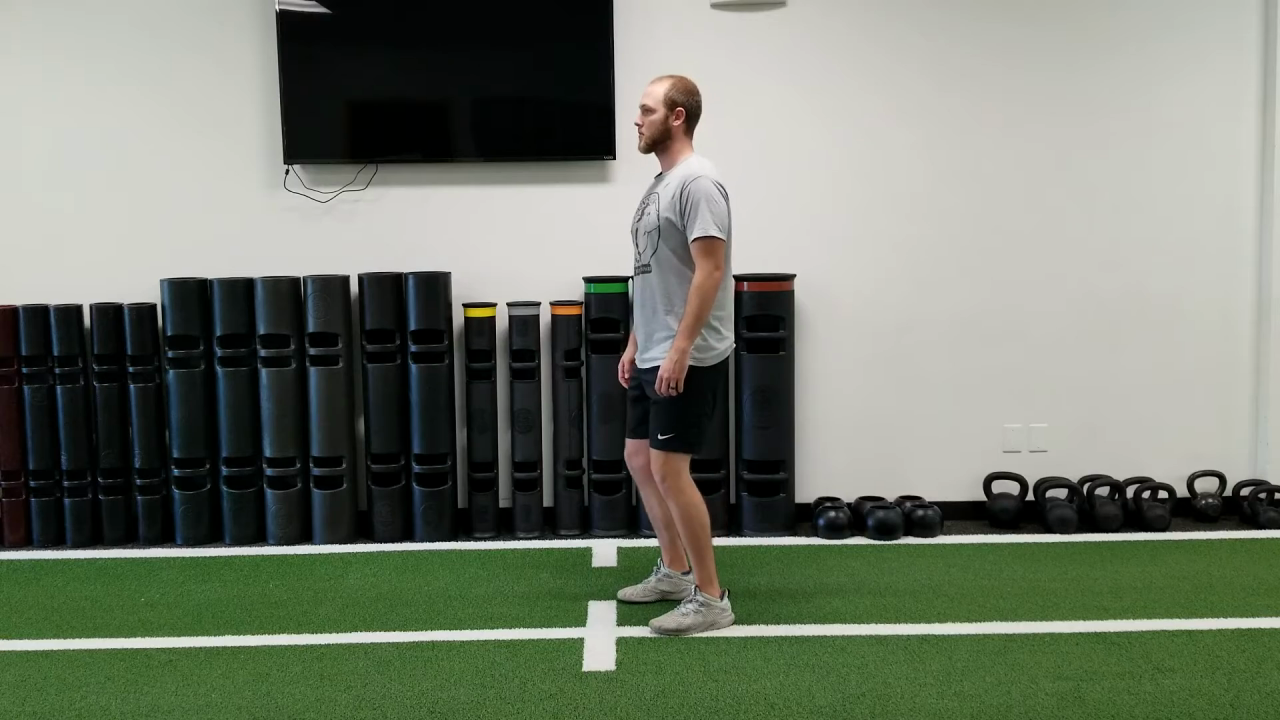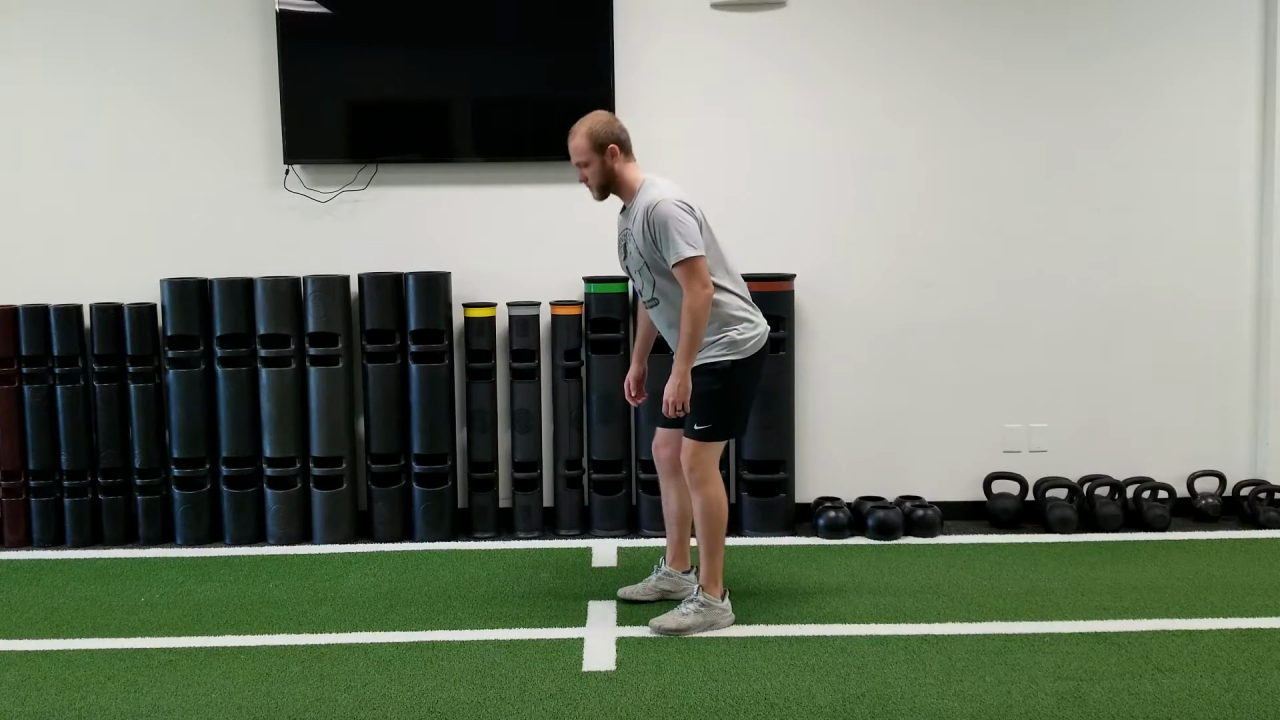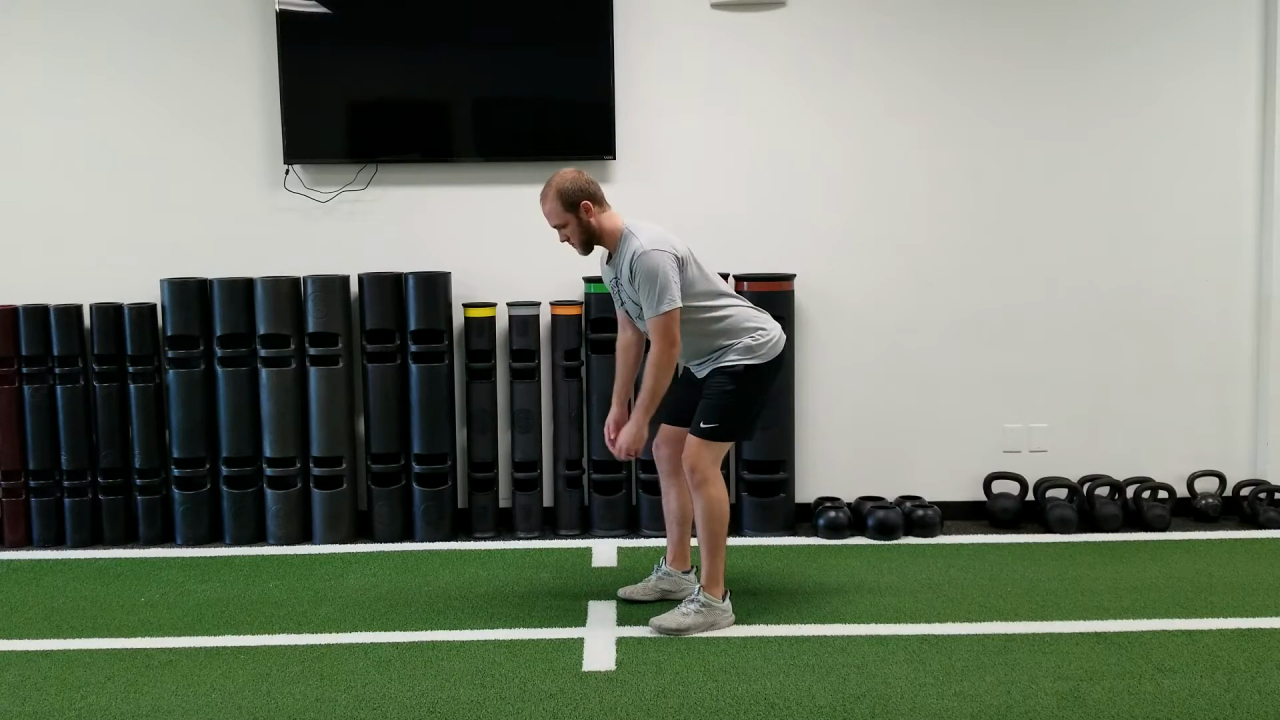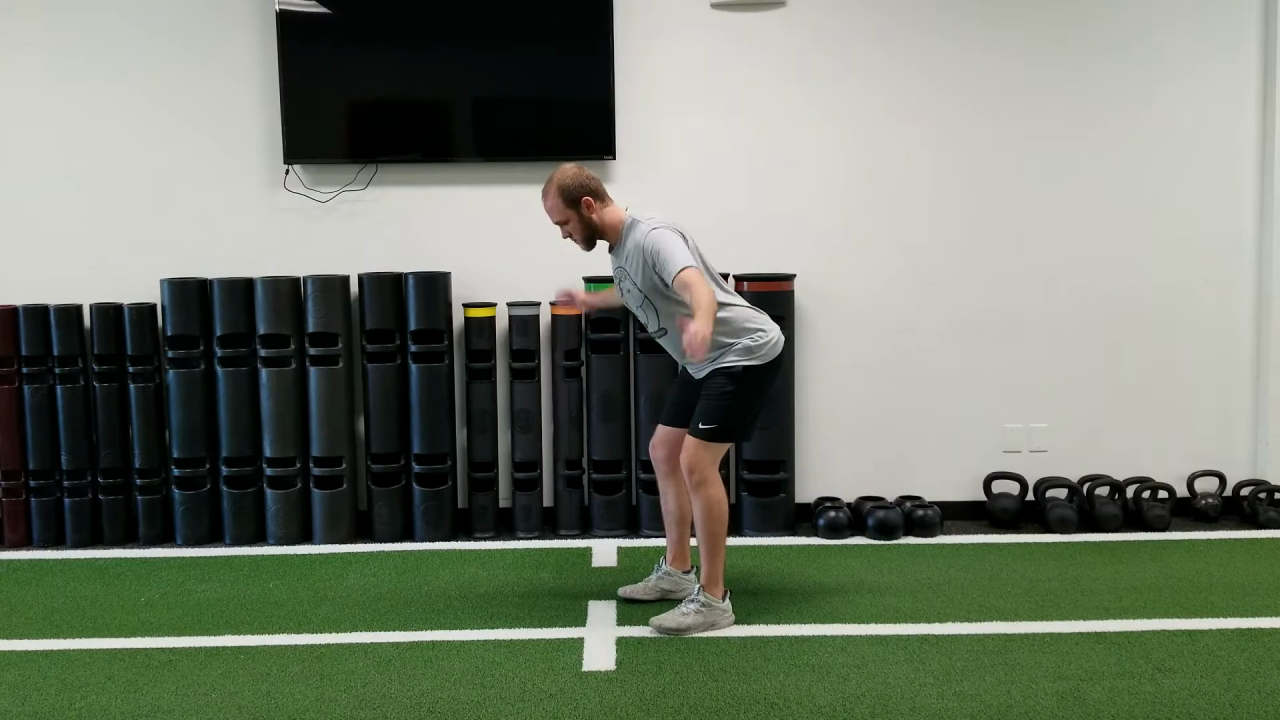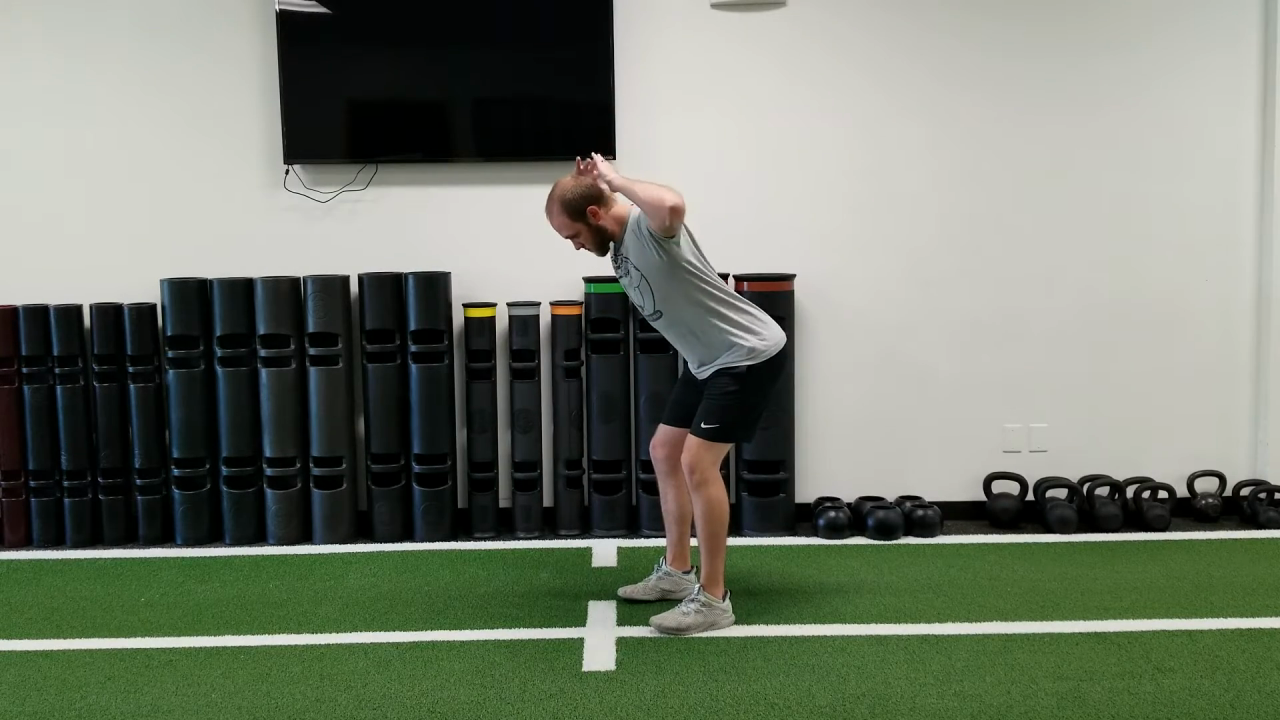
dt=1s
person 1, frame 1
left shoulder: (696, 182)
right shoulder: (661, 183)
left elbow: (709, 271)
left wrist: (681, 350)
right wrist: (635, 346)
left hip: (686, 360)
right hip: (654, 357)
left knee: (668, 472)
right knee: (639, 461)
left ankle: (710, 596)
right ankle: (674, 571)
person 1, frame 2
left shoulder: (662, 204)
right shoulder: (632, 210)
left elbow: (699, 288)
left wrist: (681, 371)
right wrist: (638, 362)
left hip: (729, 347)
right hip: (698, 351)
left knee: (696, 462)
right knee: (666, 455)
left ankle: (712, 597)
right ankle: (675, 571)
person 1, frame 3
left shoulder: (646, 253)
right shoulder: (613, 258)
left elbow: (666, 347)
right elbow: (630, 334)
left wrist: (640, 422)
right wrist: (617, 406)
left hip: (748, 352)
right hip: (710, 356)
left knee: (697, 462)
right knee: (668, 453)
left ankle: (713, 598)
right ankle: (677, 571)
person 1, frame 4
left shoulder: (650, 238)
right shoulder: (619, 246)
left elbow: (699, 287)
left wrist: (701, 325)
right wrist: (591, 300)
left hip: (746, 353)
right hip: (712, 355)
left knee: (697, 463)
right knee: (663, 452)
left ankle: (713, 598)
right ankle: (677, 571)
person 1, frame 5
left shoulder: (648, 226)
right shoulder: (620, 240)
left elbow: (672, 204)
left wrist: (615, 178)
right wrist: (593, 184)
left hip: (748, 354)
right hip: (708, 359)
left knee: (697, 463)
right knee: (664, 453)
left ankle: (713, 598)
right ankle: (676, 571)
